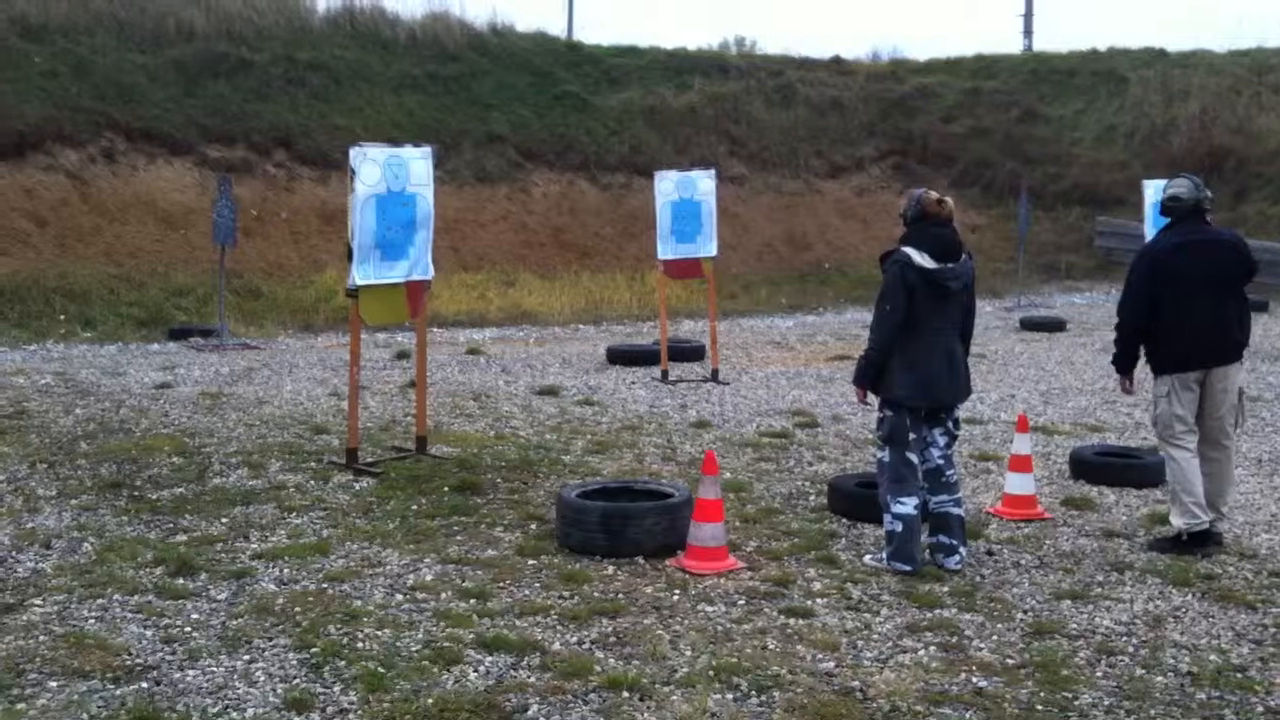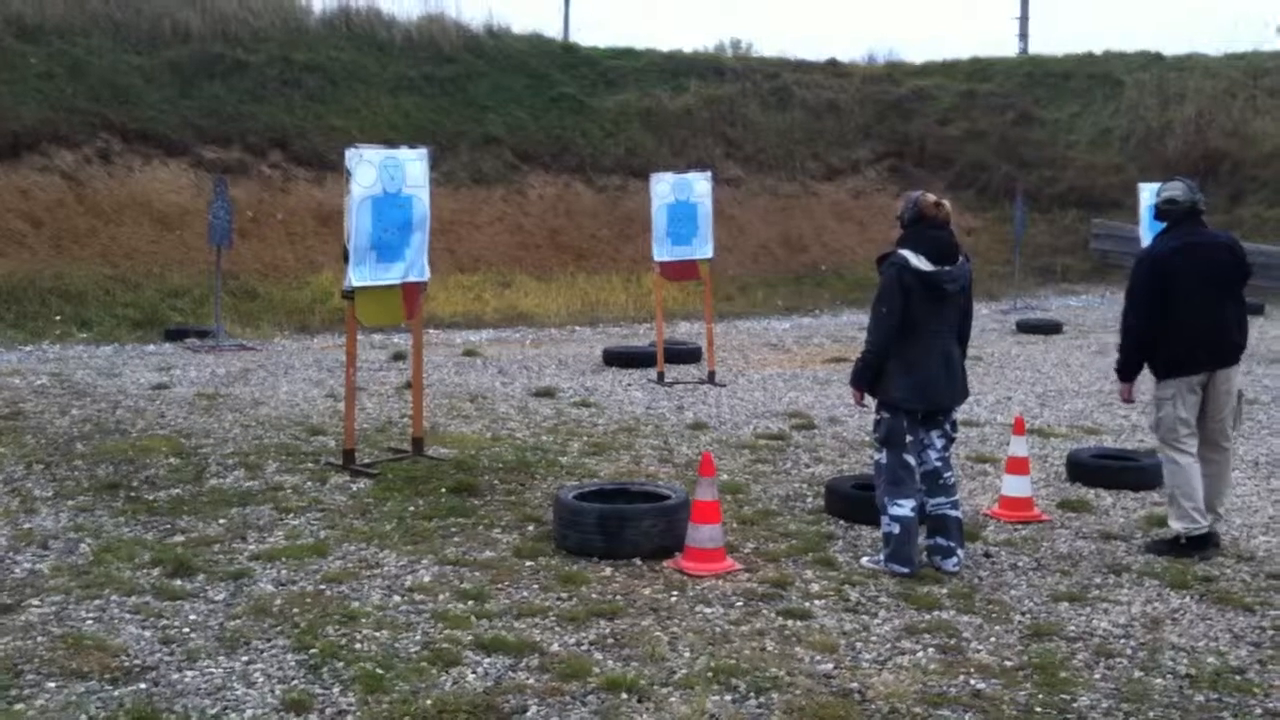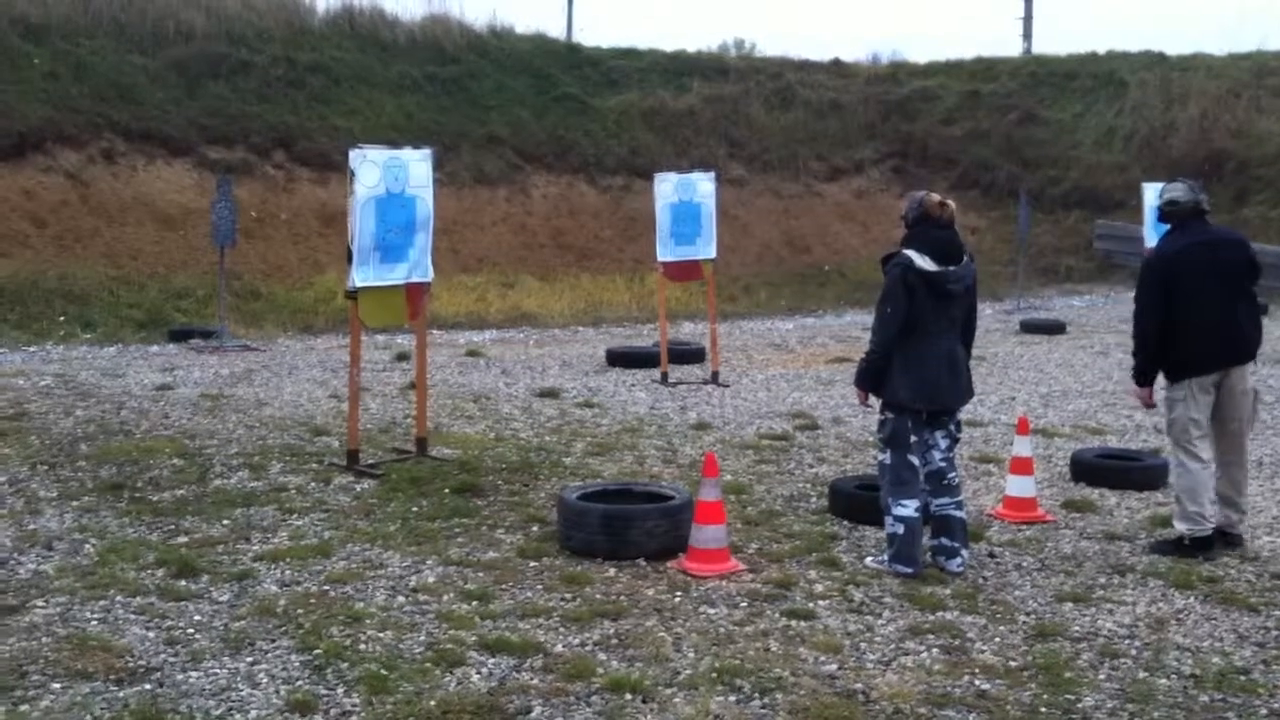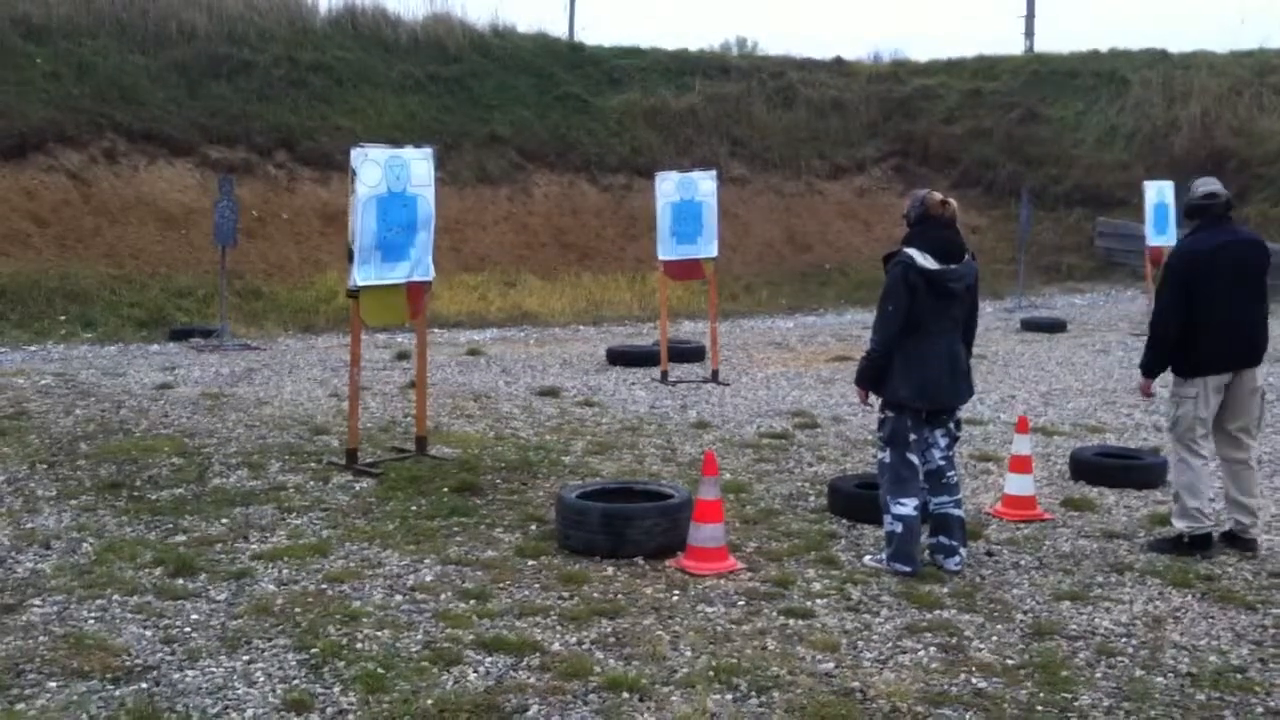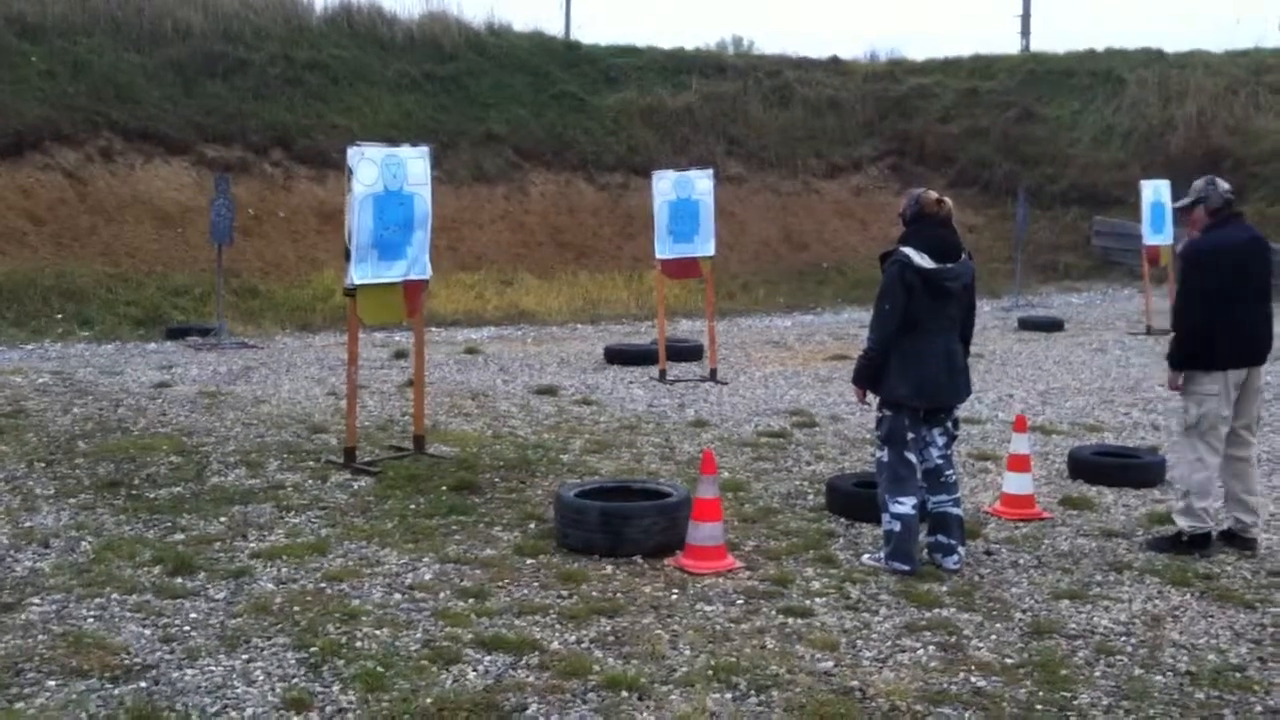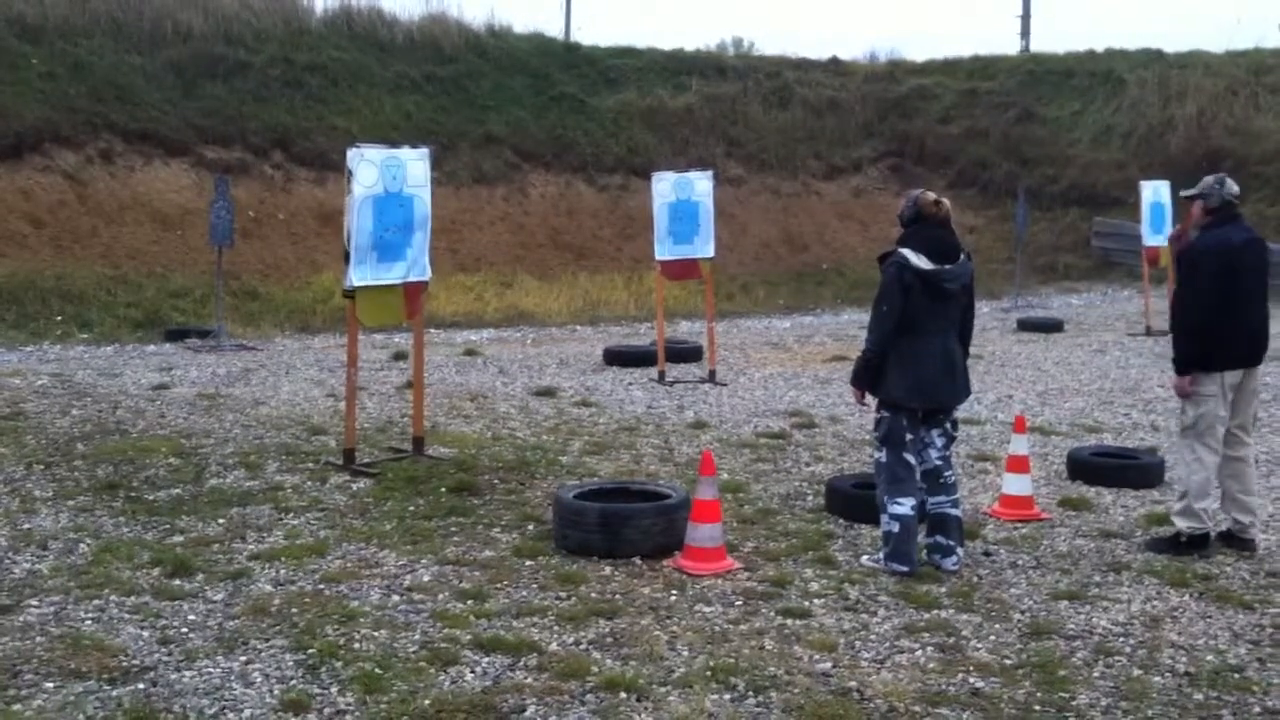
dt=0.3s
person 1, frame 1
left shoulder: (904, 264)
right shoulder: (962, 263)
left elbow: (885, 329)
right elbow: (966, 327)
left wrist: (865, 375)
left hip: (905, 380)
right hip: (947, 378)
left knee: (899, 466)
right knee: (940, 462)
left ankle: (901, 554)
right ankle: (950, 550)
person 1, frame 2
left shoulder: (901, 266)
right shoulder: (959, 266)
left elbow: (882, 331)
right elbow: (963, 329)
left wrist: (862, 379)
left hip: (901, 383)
right hip: (945, 380)
left knee: (897, 467)
right knee: (938, 464)
left ankle: (899, 557)
right ankle: (948, 552)
person 1, frame 3
left shoulder: (905, 266)
right shoulder: (964, 266)
left elbow: (886, 331)
right elbow: (967, 329)
left wrist: (866, 377)
left hip: (906, 382)
right hip: (949, 380)
left knee: (901, 467)
right knee: (942, 464)
left ankle: (903, 556)
right ankle: (952, 552)
person 1, frame 4
left shoulder: (906, 265)
right shoulder: (965, 264)
left elbow: (887, 329)
right elbow: (969, 328)
left wrist: (867, 376)
left hip: (906, 381)
right hip: (949, 379)
left knee: (900, 465)
right knee: (941, 463)
left ankle: (901, 555)
right ankle: (950, 550)
person 1, frame 5
left shoulder: (903, 264)
right shoulder: (962, 263)
left elbow: (884, 328)
right elbow: (966, 326)
left wrist: (864, 375)
left hip: (904, 380)
right hip: (947, 377)
left knee: (898, 463)
right knee: (940, 461)
left ankle: (900, 553)
right ankle: (948, 548)
person 1, frame 6
left shoulder: (901, 265)
right shoulder: (961, 264)
left elbow: (882, 329)
right elbow: (965, 327)
left wrist: (862, 376)
left hip: (902, 381)
right hip: (946, 378)
left knee: (896, 465)
right knee: (938, 462)
left ankle: (898, 554)
right ankle: (947, 549)
person 2, frame 1
left shoulder: (1155, 252)
right shoulder: (1231, 244)
left elbow: (1132, 313)
right elbow: (1248, 275)
left wrist: (1124, 363)
left hip: (1175, 361)
right hip: (1225, 357)
left knee: (1179, 442)
right knee: (1219, 443)
left ankle: (1193, 529)
right ankle: (1213, 524)
person 2, frame 2
left shoulder: (1154, 257)
right shoulder: (1227, 246)
left elbow: (1137, 320)
right elbow: (1242, 282)
left wrist: (1127, 373)
left hip: (1177, 364)
right hip: (1224, 359)
left knee: (1180, 446)
right knee: (1218, 444)
left ankle: (1192, 533)
right ankle: (1209, 525)
person 2, frame 3
left shoulder: (1161, 258)
right shoulder: (1235, 243)
left elbow: (1148, 323)
right elbow: (1251, 284)
left wrist: (1143, 377)
left hip: (1189, 365)
right hip: (1237, 358)
left knee: (1190, 448)
right knee: (1234, 445)
left ankle: (1197, 534)
right ankle: (1231, 524)
person 2, frame 4
left shoulder: (1187, 253)
right shoulder: (1255, 246)
left elbow: (1167, 317)
left wrist: (1150, 369)
left hip: (1200, 364)
right hip: (1246, 360)
left knee: (1190, 446)
right knee: (1241, 447)
left ankle: (1195, 533)
right ankle: (1245, 530)
person 2, frame 5
left shoulder: (1206, 248)
right shoulder: (1256, 242)
left elbow: (1193, 312)
left wrist: (1177, 363)
left hip: (1214, 361)
right hip: (1251, 356)
left knee: (1200, 444)
right knee: (1241, 443)
left ankle: (1194, 530)
right ankle: (1245, 529)
person 2, frame 6
left shoulder: (1207, 246)
right shoulder: (1252, 242)
left elbow: (1195, 311)
left wrist: (1183, 367)
right wrist: (1185, 255)
left hip: (1213, 362)
right hip: (1247, 357)
left knee: (1199, 444)
right knee: (1239, 443)
left ankle: (1193, 532)
right ankle: (1244, 530)
